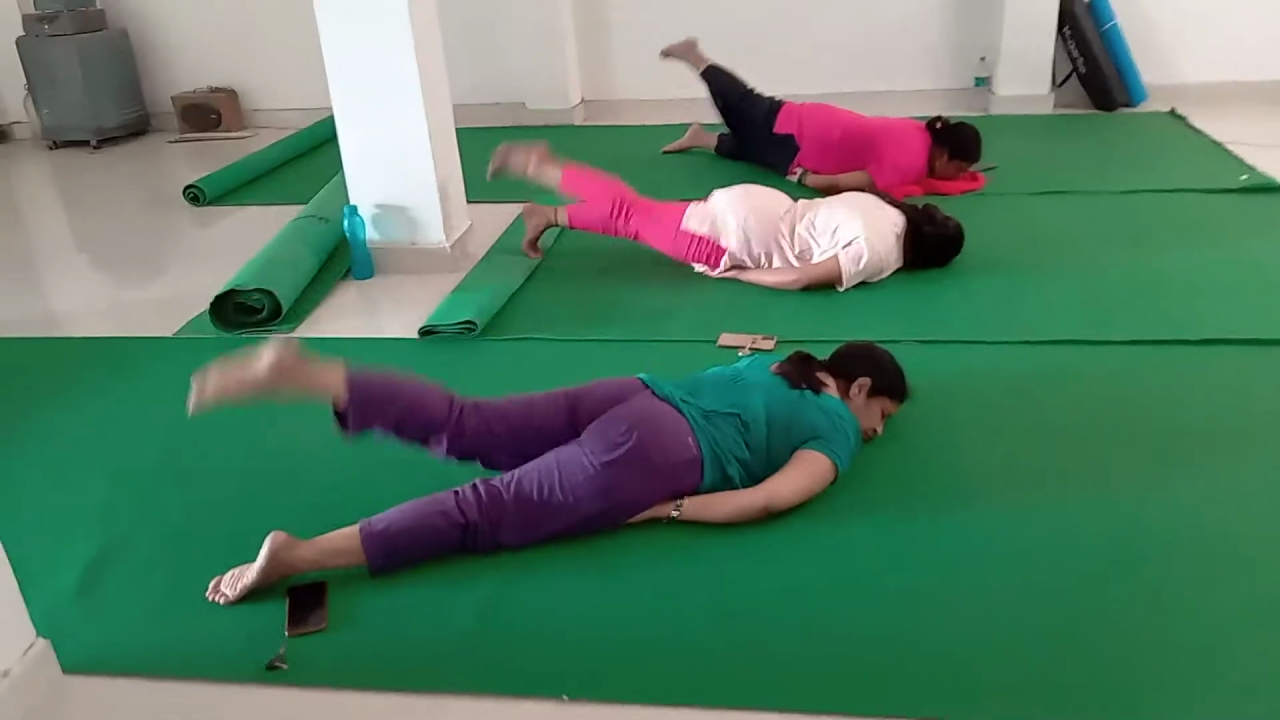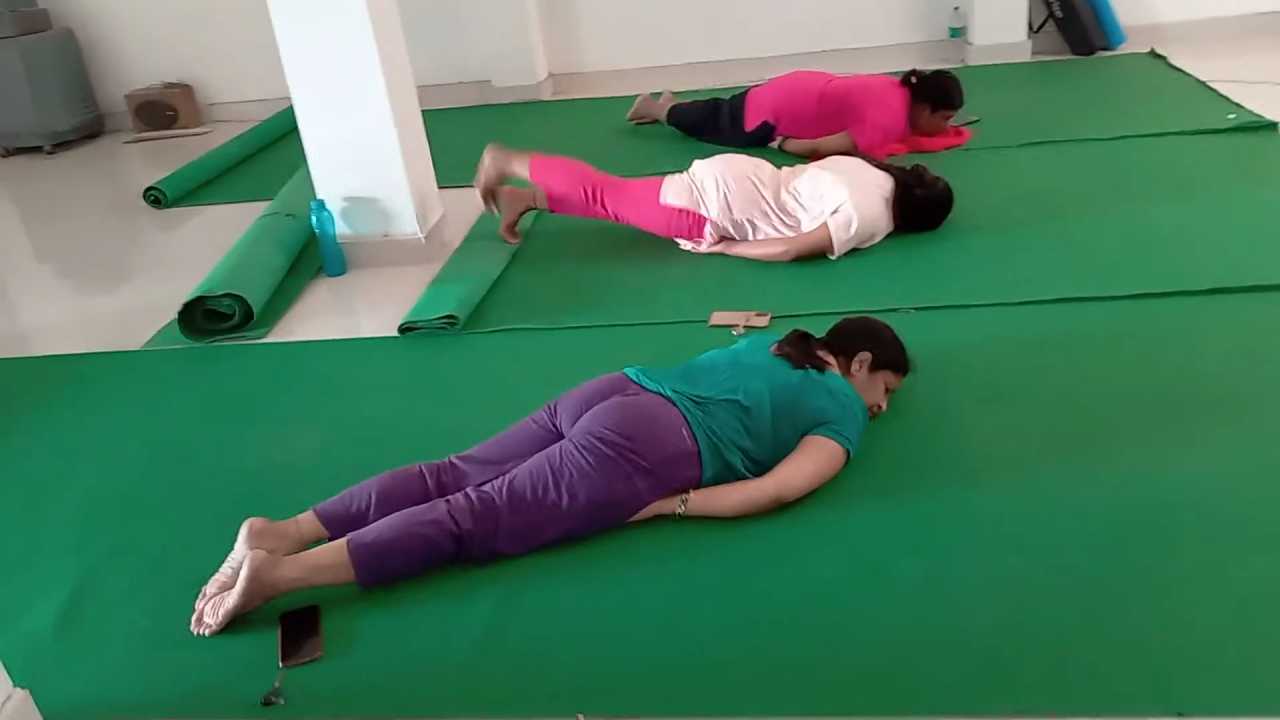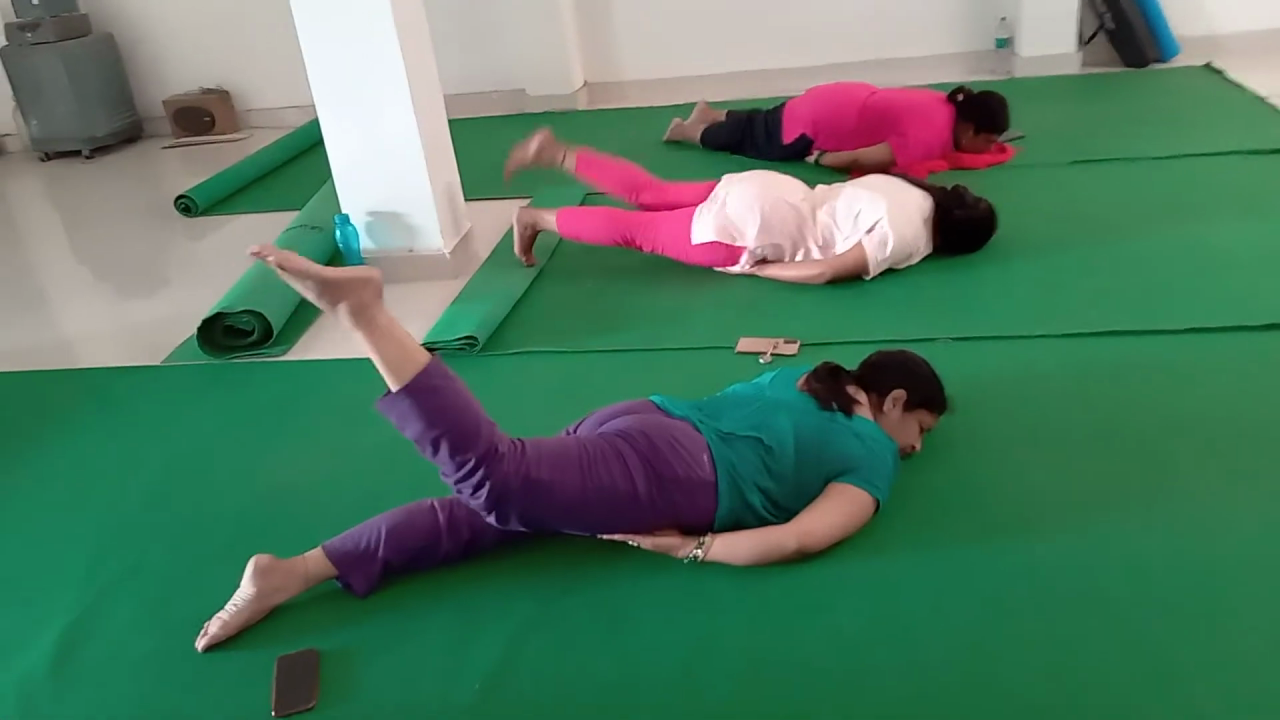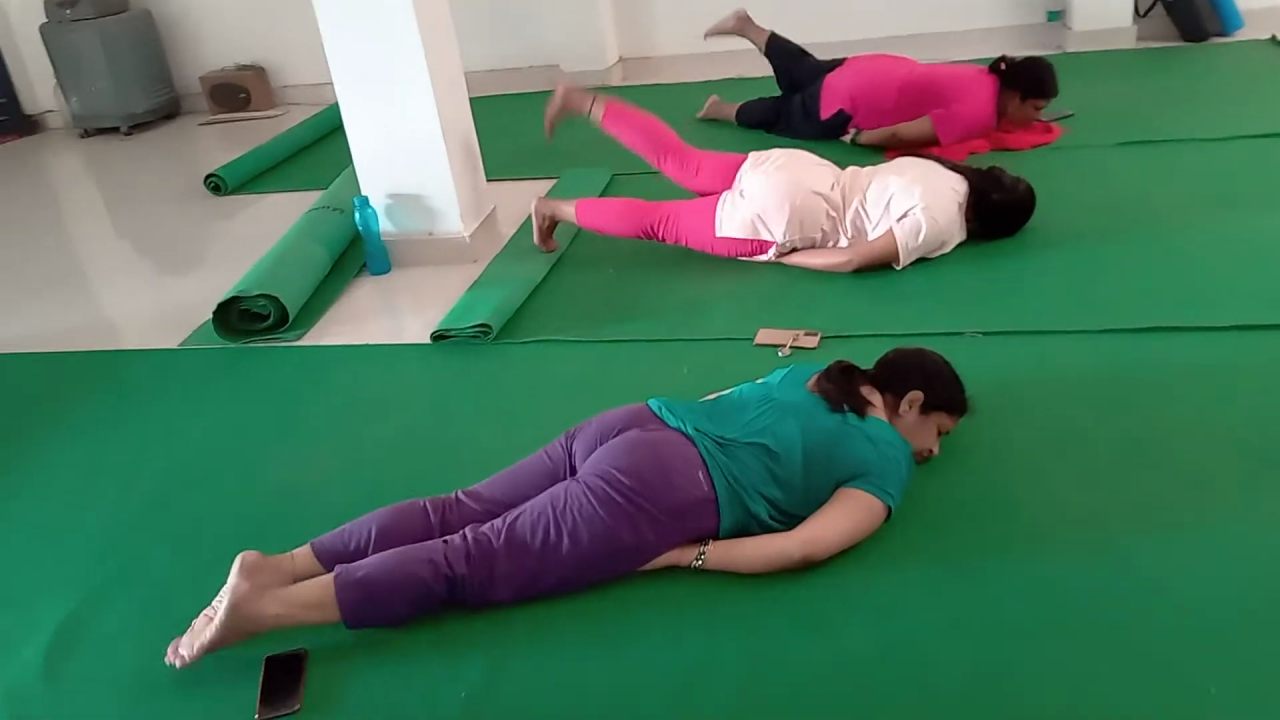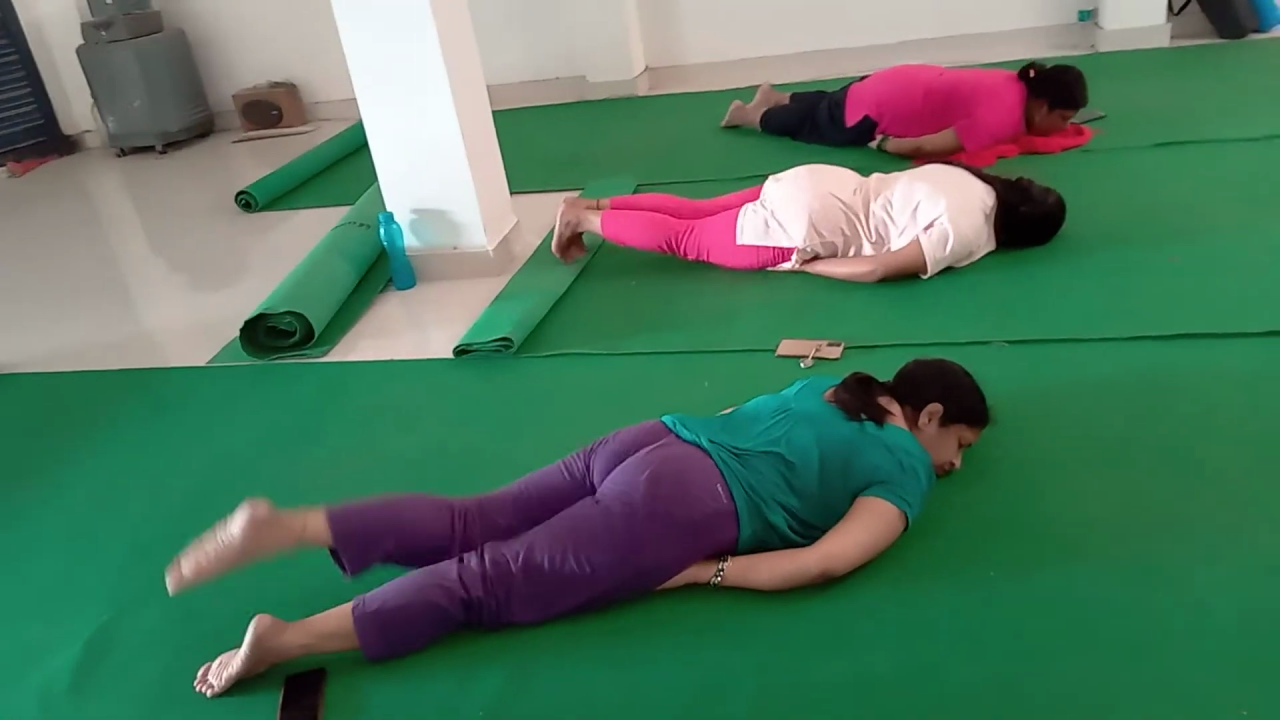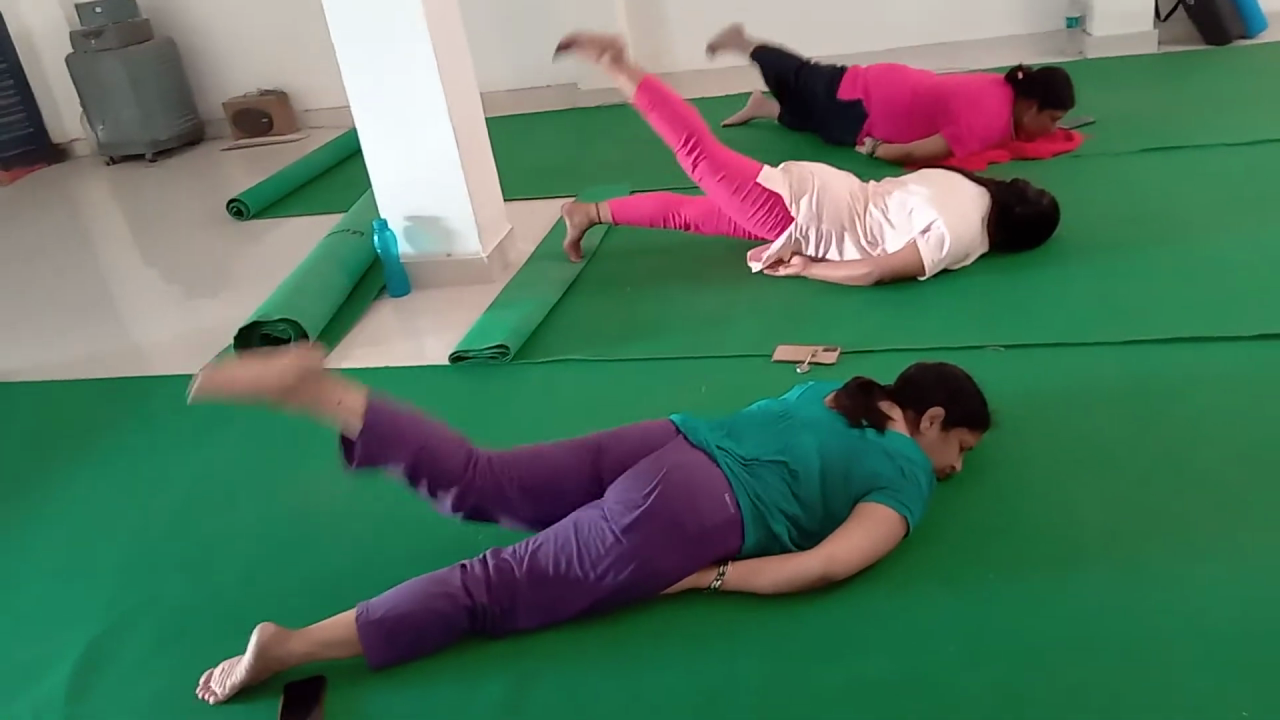
dt=0.7s
person 1, frame 1
left shoulder: (784, 366)
right shoulder: (836, 435)
right elbow: (769, 499)
right wrist: (671, 508)
left hip: (629, 394)
right hip: (654, 452)
left knee: (458, 422)
right knee: (484, 512)
left ankle: (299, 368)
right ankle: (297, 555)
person 1, frame 2
left shoulder: (779, 344)
right shoulder: (842, 413)
right elbow: (777, 488)
right wrist: (672, 505)
left hip: (608, 393)
right hip: (644, 447)
left knee: (451, 478)
right knee: (475, 520)
left ankle: (282, 531)
right ankle: (279, 573)
person 1, frame 3
left shoulder: (804, 382)
right shoulder: (873, 463)
right elbow: (801, 539)
right wrist: (687, 546)
left hip: (633, 417)
right hip: (664, 468)
left knee: (469, 517)
right knee: (493, 479)
left ankle: (289, 573)
right ankle: (363, 305)
person 1, frame 4
left shoulder: (816, 377)
right shoulder: (886, 463)
right elbow: (806, 546)
right wrist: (688, 554)
left hip: (630, 425)
right hip: (659, 491)
left knee: (457, 514)
right knee: (470, 563)
left ankle: (274, 567)
right ankle: (267, 608)
person 1, frame 5
left shoulder: (835, 389)
right shoulder: (905, 474)
right elbow: (826, 561)
right wrist: (708, 570)
left hip: (651, 441)
right hip: (678, 509)
left knee: (466, 527)
right knee: (489, 583)
left ankle: (273, 526)
right ankle: (282, 640)
person 1, frame 6
left shoulder: (838, 393)
right shoulder: (906, 480)
right elbow: (828, 567)
right wrist: (706, 576)
left hip: (662, 444)
right hip: (689, 513)
left knee: (471, 480)
right knee: (495, 588)
left ankle: (311, 379)
right ankle: (288, 647)
person 2, frame 1
left shoulder: (884, 210)
right shoulder: (876, 255)
right elbow: (803, 278)
right wrist: (741, 277)
left hip: (757, 208)
right hip: (741, 235)
left knee: (633, 215)
right knee: (628, 214)
left ankle: (552, 215)
right ankle: (537, 166)
person 2, frame 2
left shoulder: (873, 171)
right shoulder: (868, 219)
right elbow: (793, 251)
right wrist: (729, 246)
left hip: (740, 178)
right hip: (721, 204)
left knee: (615, 199)
right knee: (607, 194)
left ankle: (527, 196)
right ankle: (509, 163)
person 2, frame 3
left shoulder: (912, 193)
right shoulder: (906, 239)
right elbow: (825, 271)
right wrist: (757, 270)
left hip: (768, 193)
right hip: (755, 230)
left knee: (647, 194)
right knee: (640, 229)
left ankle: (552, 151)
right ankle: (539, 219)
person 2, frame 4
left shoulder: (944, 171)
right shoulder: (939, 223)
right elbow: (853, 260)
right wrist: (781, 255)
left hip: (796, 174)
right hip: (783, 216)
left knee: (676, 158)
right knee: (661, 221)
left ankle: (583, 102)
right ankle: (558, 208)
person 2, frame 5
left shoulder: (972, 181)
right shoulder: (966, 234)
right elbow: (880, 269)
right wrist: (811, 265)
left hip: (819, 185)
right hip: (807, 226)
left knee: (695, 211)
right knee: (687, 238)
left ankle: (593, 205)
right ankle: (585, 218)
person 2, frame 6
left shoulder: (966, 184)
right shoulder: (961, 237)
right elbow: (876, 272)
right wrist: (807, 267)
left hip: (825, 189)
right hip: (803, 211)
left knee: (689, 211)
right knee: (699, 154)
left ankle: (591, 212)
right ankle: (618, 65)
person 3, frame 1
left shoulder: (923, 133)
right shoulder: (907, 166)
right elbow: (838, 185)
right wrist: (802, 177)
left hip: (818, 126)
right hip: (795, 135)
left knee: (752, 144)
right knee: (741, 104)
left ankle: (702, 137)
right ankle: (693, 57)
person 3, frame 2
left shoulder: (903, 88)
right shoulder: (889, 123)
right elbow: (820, 148)
right wrist: (782, 144)
left hip: (799, 90)
right hip: (773, 113)
left knee: (720, 115)
right knee: (713, 124)
left ankle: (672, 102)
right ankle: (656, 107)
person 3, frame 3
left shoulder: (948, 105)
right shoulder: (932, 140)
right elbow: (858, 160)
right wrist: (819, 159)
left hip: (839, 100)
right hip: (812, 124)
left knee: (762, 125)
right knee: (749, 138)
left ankle: (709, 114)
right ankle: (688, 131)
person 3, frame 4
left shoulder: (992, 78)
right shoulder: (978, 114)
right elbow: (899, 136)
right wrist: (856, 138)
left hip: (874, 74)
right hip: (844, 103)
left knee: (803, 72)
right knee: (783, 117)
left ankle: (745, 25)
right ankle: (724, 110)
person 3, frame 5
left shoulder: (1019, 84)
right shoulder: (1004, 120)
right elbow: (924, 147)
right wrist: (883, 144)
left hip: (904, 84)
right hip: (876, 110)
left knee: (827, 108)
right knee: (812, 123)
left ankle: (774, 97)
right ankle: (750, 115)
person 3, frame 6
left shoulder: (1006, 88)
right shoulder: (991, 125)
right elbow: (912, 153)
right wrist: (873, 149)
left hip: (891, 86)
right hip: (865, 100)
left knee: (809, 115)
right knee: (801, 79)
left ankle: (764, 105)
right ankle: (740, 41)
